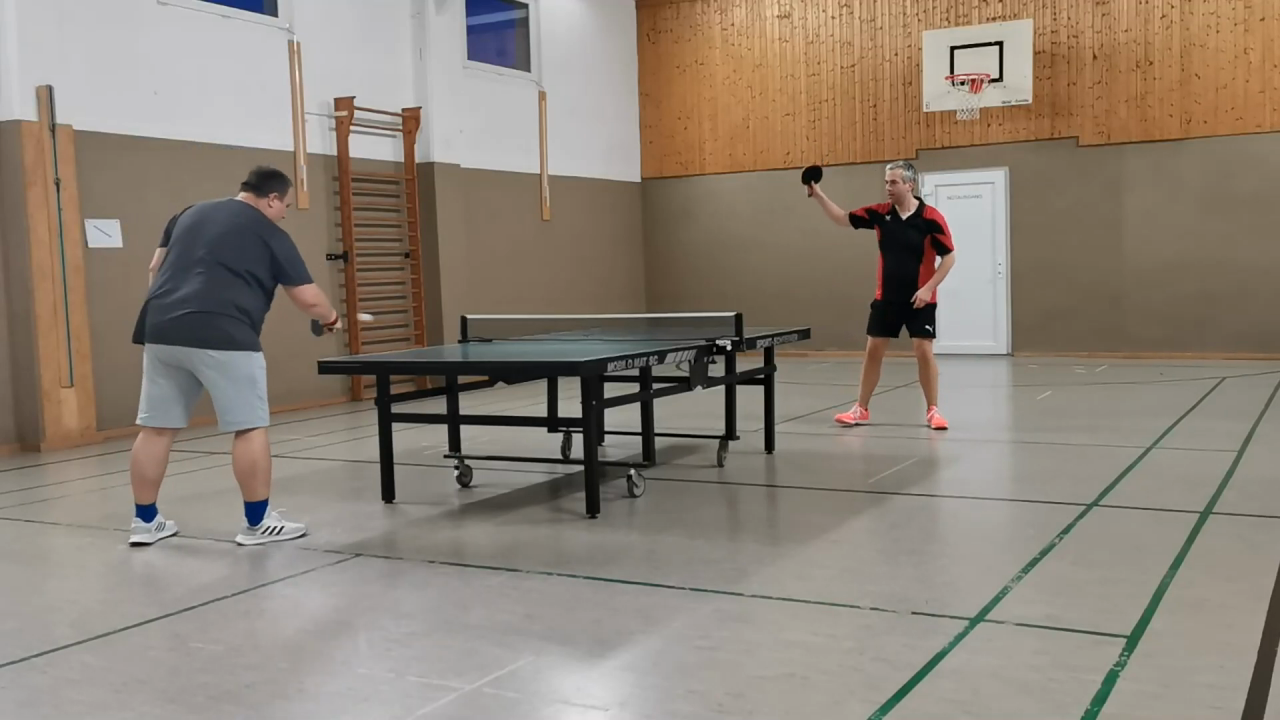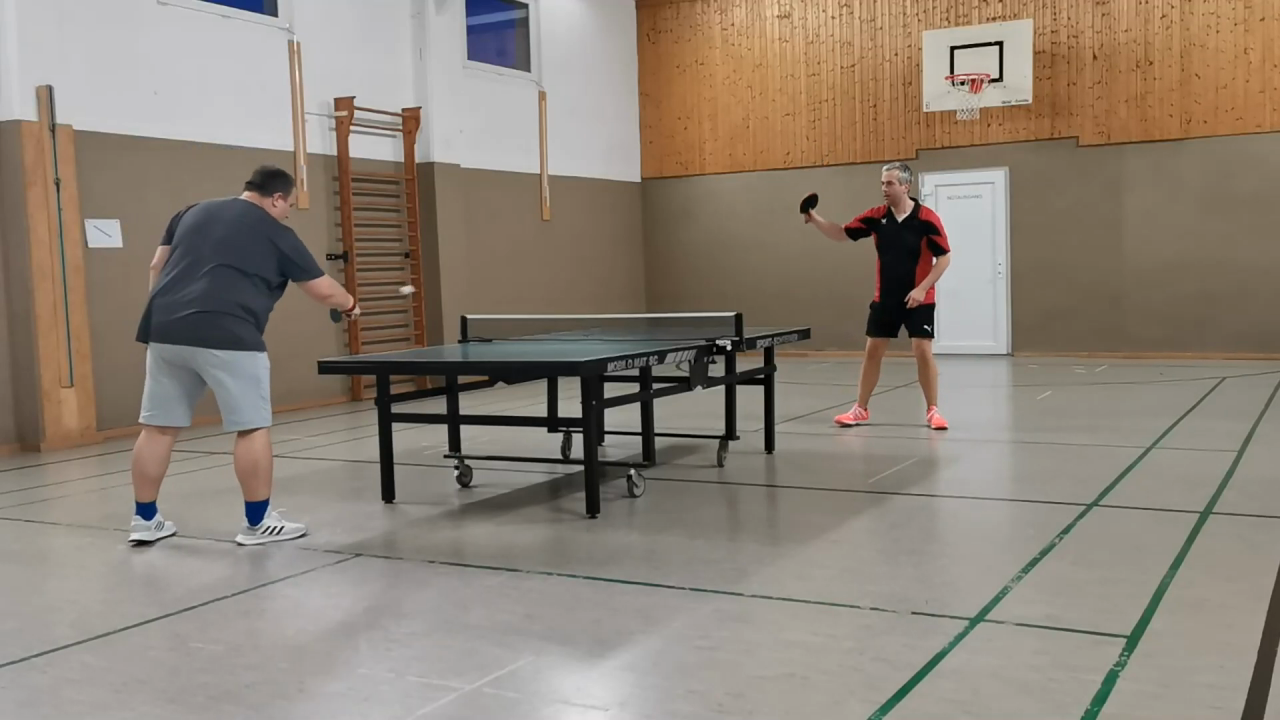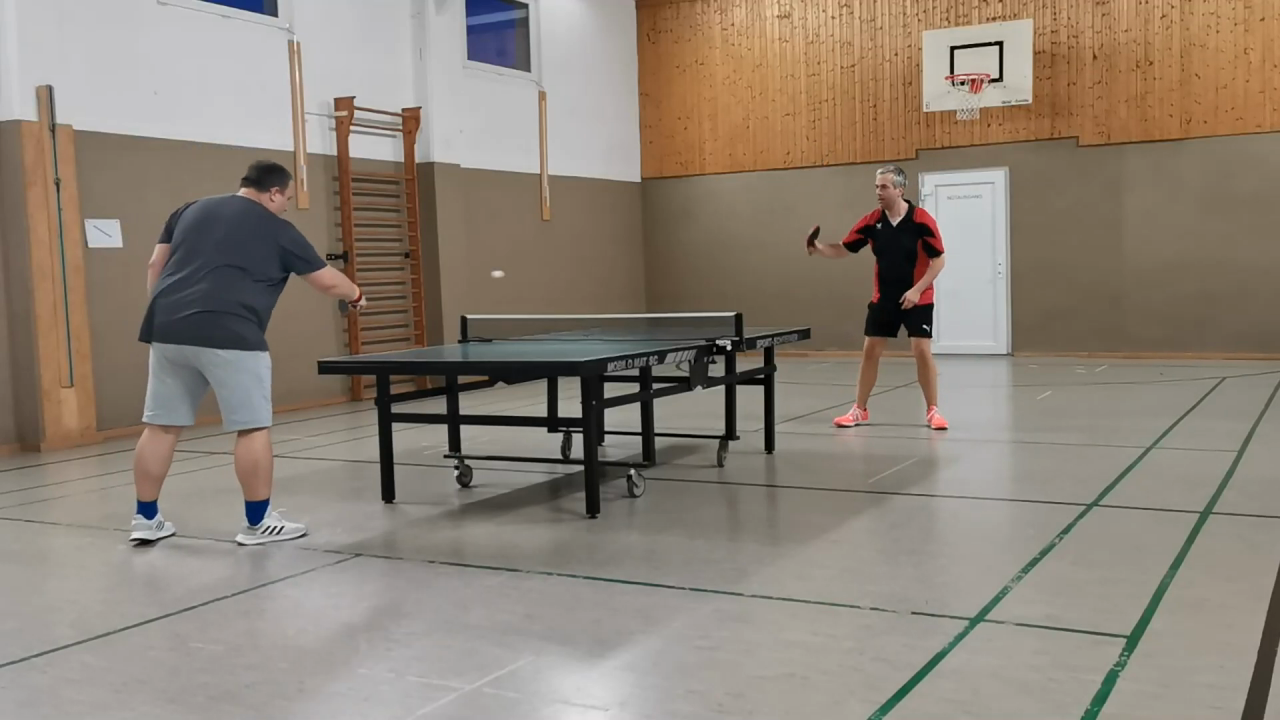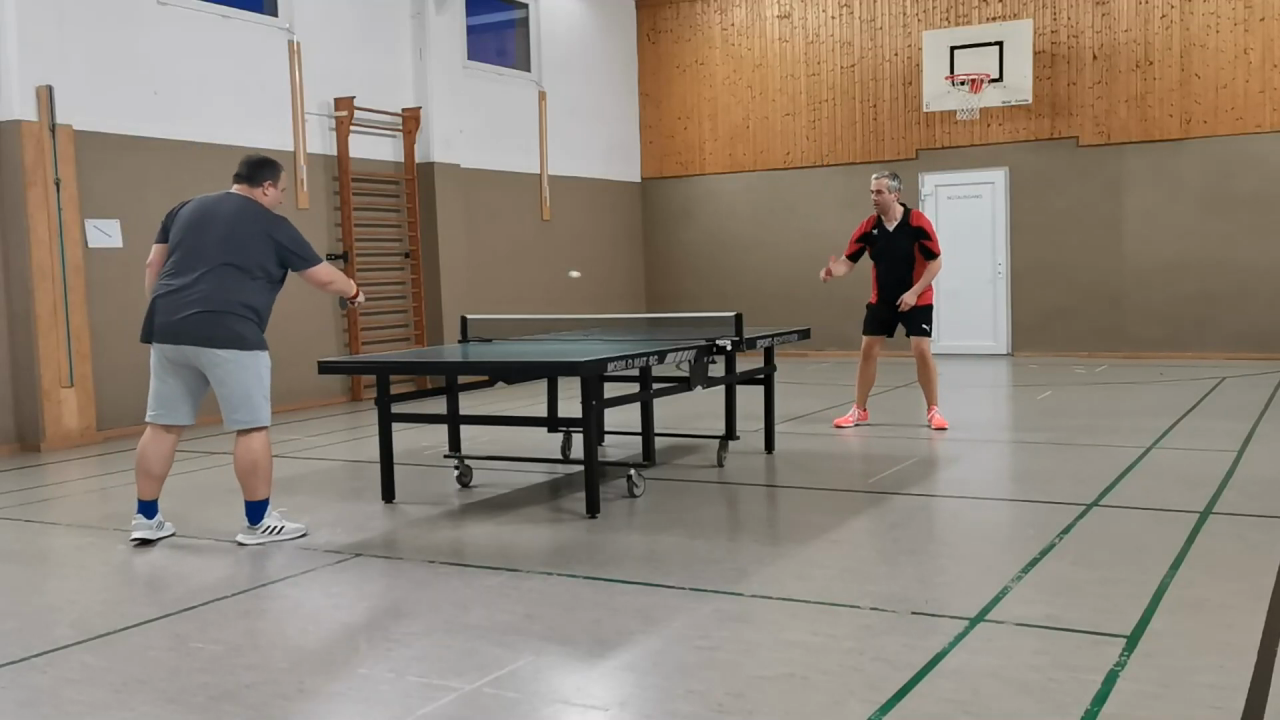
dt=0.1s
person 1, frame 1
left shoulder: (189, 214)
right shoulder: (270, 235)
left elbow: (156, 268)
right elbow: (309, 297)
right wrist: (332, 317)
left hip: (162, 333)
right hip: (221, 338)
left knee: (156, 428)
right knee: (250, 427)
left ankle: (144, 520)
right ankle: (258, 522)
person 1, frame 2
left shoulder: (192, 213)
right shoulder: (277, 234)
left elbow: (157, 266)
right elbow: (323, 289)
right wrist: (350, 304)
left hip: (167, 334)
right hip: (226, 338)
left knee: (159, 426)
right knee: (252, 427)
left ankle: (145, 519)
right ankle: (258, 522)
person 1, frame 3
left shoulder: (189, 210)
right shoulder: (276, 230)
left elbow: (156, 265)
right elbow: (327, 280)
left wrist: (164, 315)
right wrist: (355, 295)
left hip: (169, 332)
right hip: (228, 337)
left knee: (161, 426)
right knee: (253, 427)
left ankle: (146, 518)
right ankle: (258, 522)
person 1, frame 4
left shoulder: (185, 210)
right shoulder: (272, 226)
left elbow: (154, 265)
right elbow: (323, 276)
left wrist: (164, 313)
right wrist: (353, 291)
left hip: (170, 333)
right hip: (229, 337)
left knee: (163, 425)
right knee: (252, 427)
left ankle: (146, 517)
right ankle: (258, 522)
person 2, frame 1
left shoulder: (931, 217)
right shoulder: (880, 213)
left elbow: (949, 257)
right elbow: (842, 218)
left wrist: (928, 288)
right wrist: (818, 194)
left hip: (919, 299)
right hip: (886, 298)
left knee: (924, 352)
right knee: (873, 352)
left ankle: (932, 411)
right ankle: (861, 409)
person 2, frame 2
left shoulder: (927, 218)
right shoulder: (876, 216)
left elbow: (944, 258)
right elbow: (840, 234)
left wrist: (922, 288)
right wrist: (815, 220)
left hip: (918, 300)
right hip: (884, 299)
left knee: (923, 352)
right knee: (872, 352)
left ankle: (932, 411)
right ankle: (861, 409)
person 2, frame 3
left shoulder: (922, 220)
right shoulder: (871, 222)
left elbow: (938, 260)
right elbow: (843, 249)
left wrist: (917, 290)
right wrist: (820, 248)
left hip: (918, 300)
right hip: (882, 300)
left knee: (922, 352)
right knee: (870, 352)
left ankle: (933, 411)
right ankle: (860, 410)
person 2, frame 4
left shoulder: (918, 223)
right shoulder: (868, 227)
left elbow: (935, 262)
right elbow: (847, 262)
left wrist: (913, 292)
right wrist: (831, 270)
left hip: (916, 300)
right hip: (881, 301)
left knee: (922, 352)
right knee: (867, 352)
left ankle: (933, 411)
right ankle: (859, 410)
